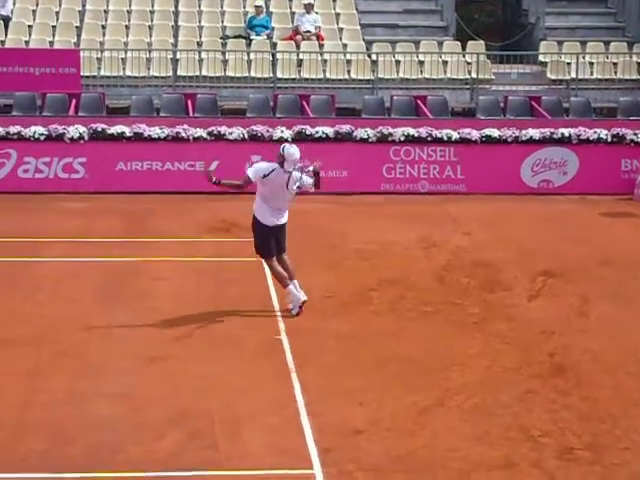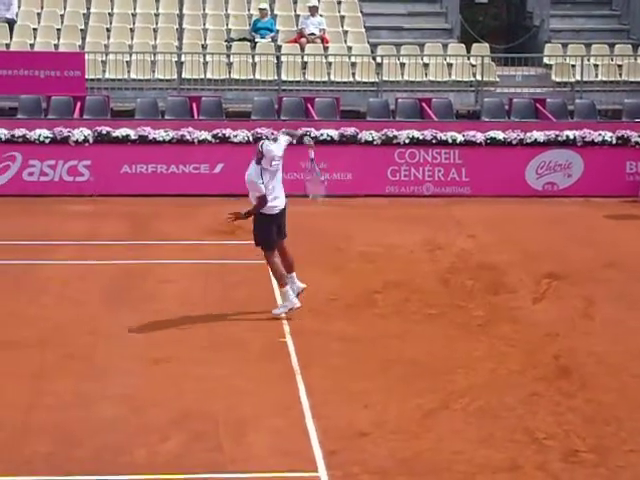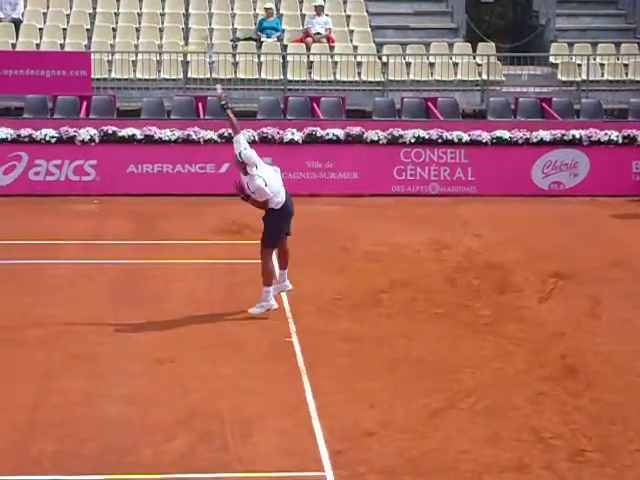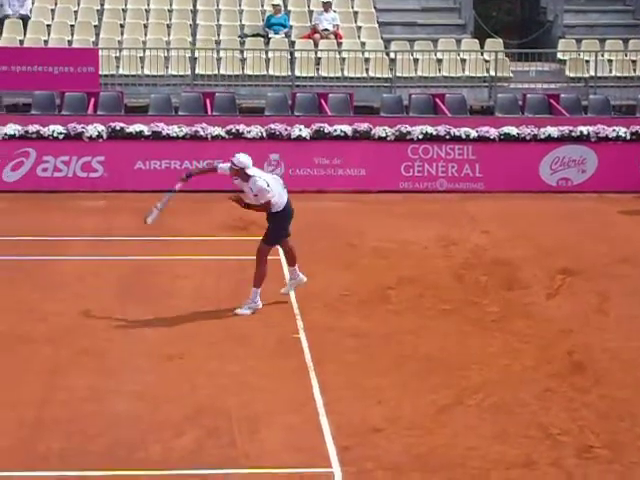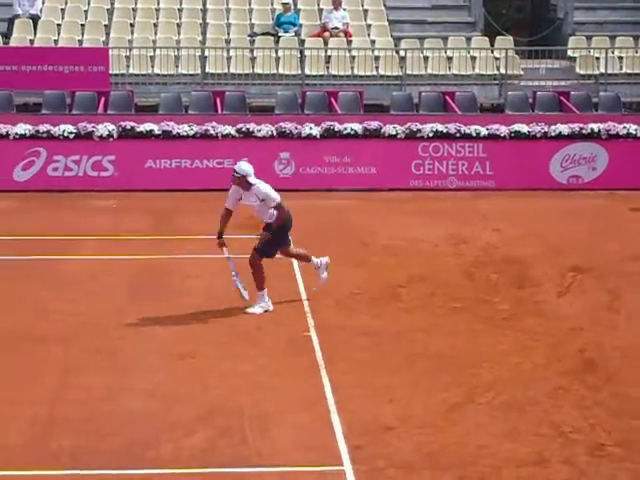
dt=0.1s
person 1, frame 1
left shoulder: (266, 168)
right shoulder: (297, 177)
left elbow: (243, 185)
right elbow: (316, 186)
left wrist: (218, 182)
right wrist: (316, 174)
left hip: (263, 221)
right hip: (281, 221)
left knee: (271, 261)
right knee: (281, 256)
left ankle: (297, 296)
right ankle: (296, 292)
person 1, frame 2
left shoulder: (254, 176)
right shoulder: (275, 153)
left elbow: (262, 203)
right elbow: (286, 134)
left wrist: (245, 215)
right wrist: (300, 138)
left hip: (266, 214)
right hip: (280, 208)
left knee: (271, 255)
right knee: (281, 246)
left ankle: (288, 299)
right ankle: (294, 284)
person 1, frame 3
left shoulder: (254, 181)
right shoulder: (245, 150)
left elbow: (264, 206)
right elbow: (237, 130)
left wrist: (244, 197)
right wrist: (225, 106)
left hip: (277, 211)
right hip: (283, 203)
left knee: (266, 253)
right knee: (281, 244)
left ankle: (267, 300)
right ankle: (283, 281)
person 1, frame 4
left shoulder: (259, 184)
right shoulder: (235, 172)
left elbow: (267, 206)
right elbow: (215, 169)
left wrist: (245, 205)
right wrist: (191, 174)
left hip: (280, 210)
right hip: (275, 208)
left knee: (262, 252)
right knee: (284, 242)
left ankle: (254, 300)
right ankle: (295, 276)
person 1, frame 5
left shoulder: (261, 189)
right shoulder: (235, 190)
left elbow: (283, 210)
right elbow: (227, 211)
left wrist: (270, 233)
right wrist: (220, 234)
left hip: (280, 222)
right hip: (272, 223)
left knee: (255, 259)
right knee: (287, 252)
left ankle: (263, 301)
right ankle: (320, 264)
